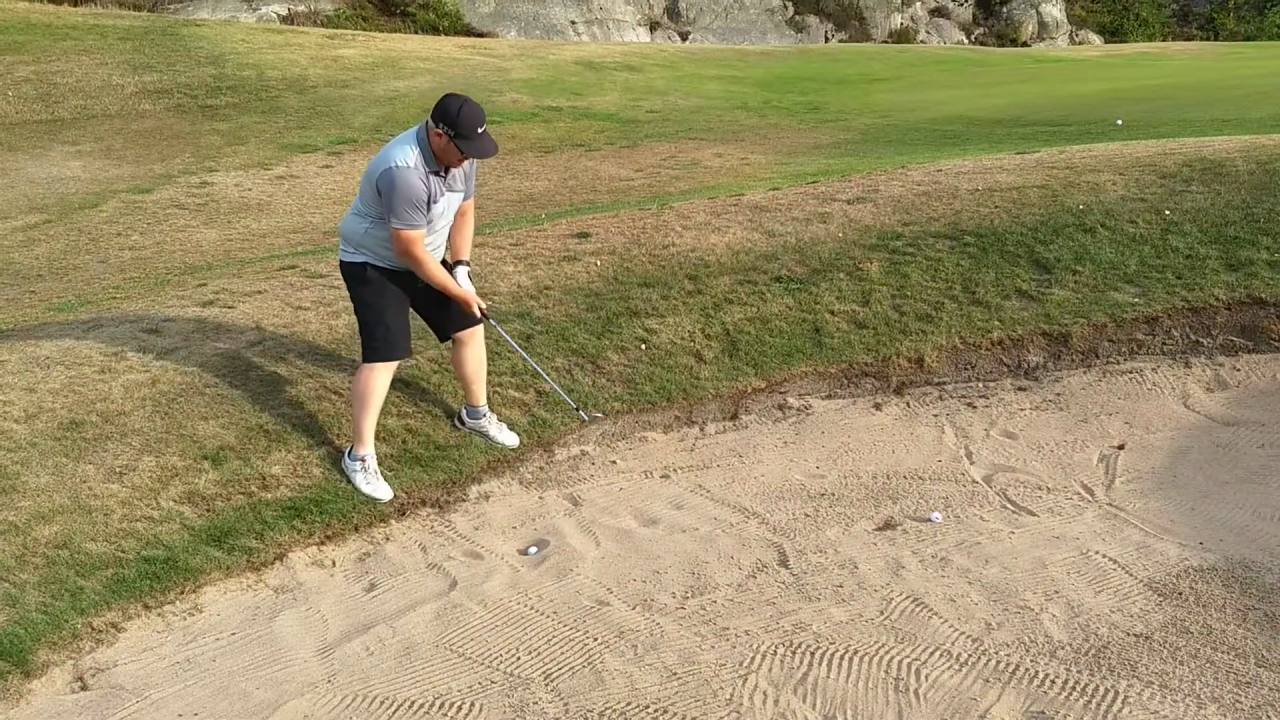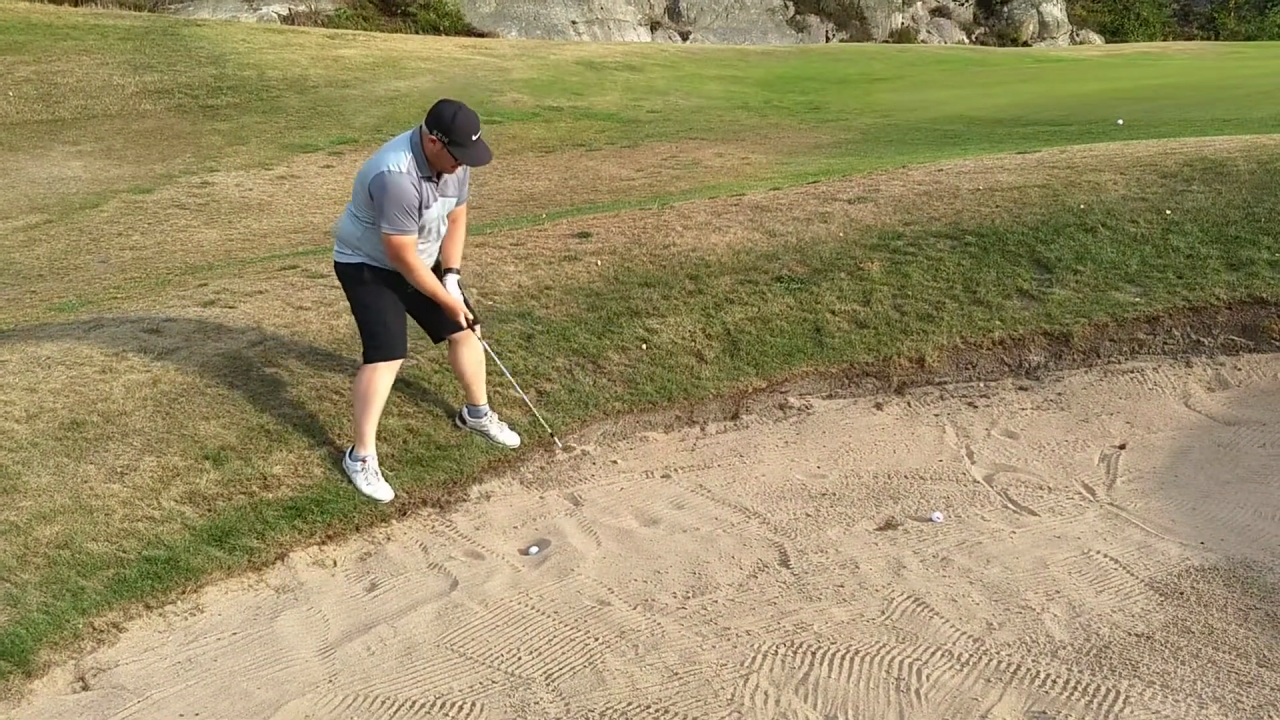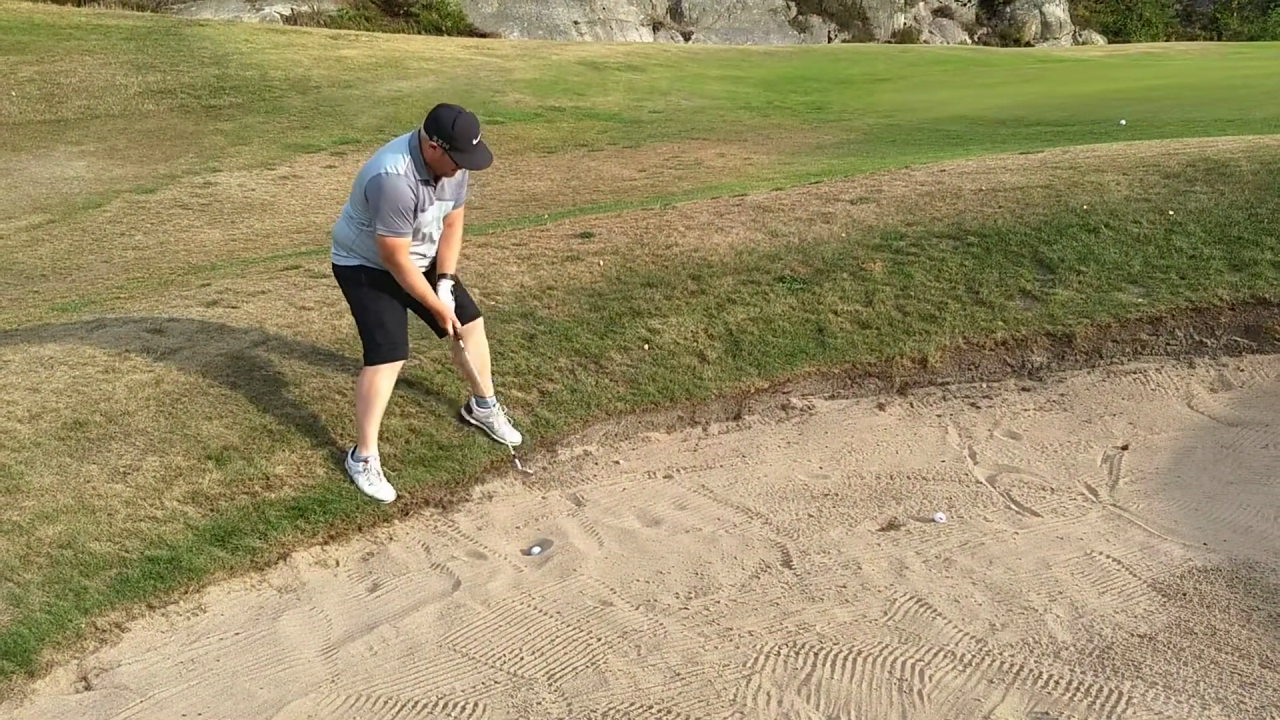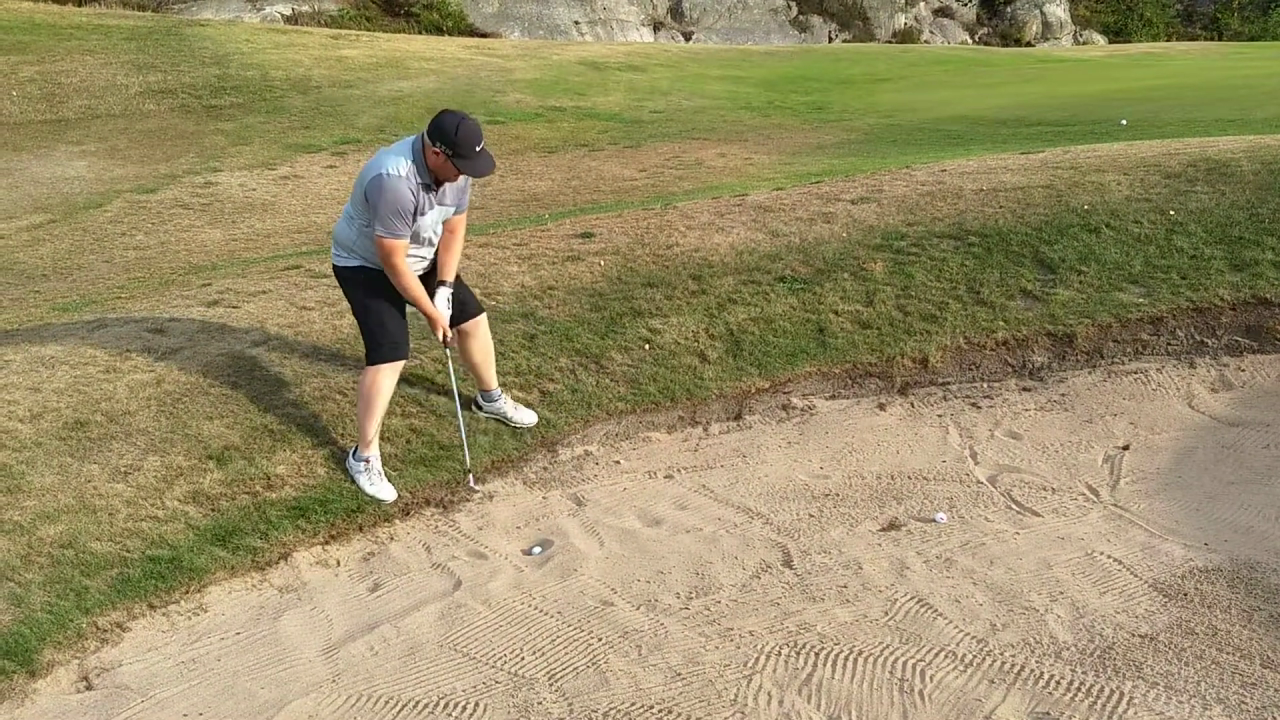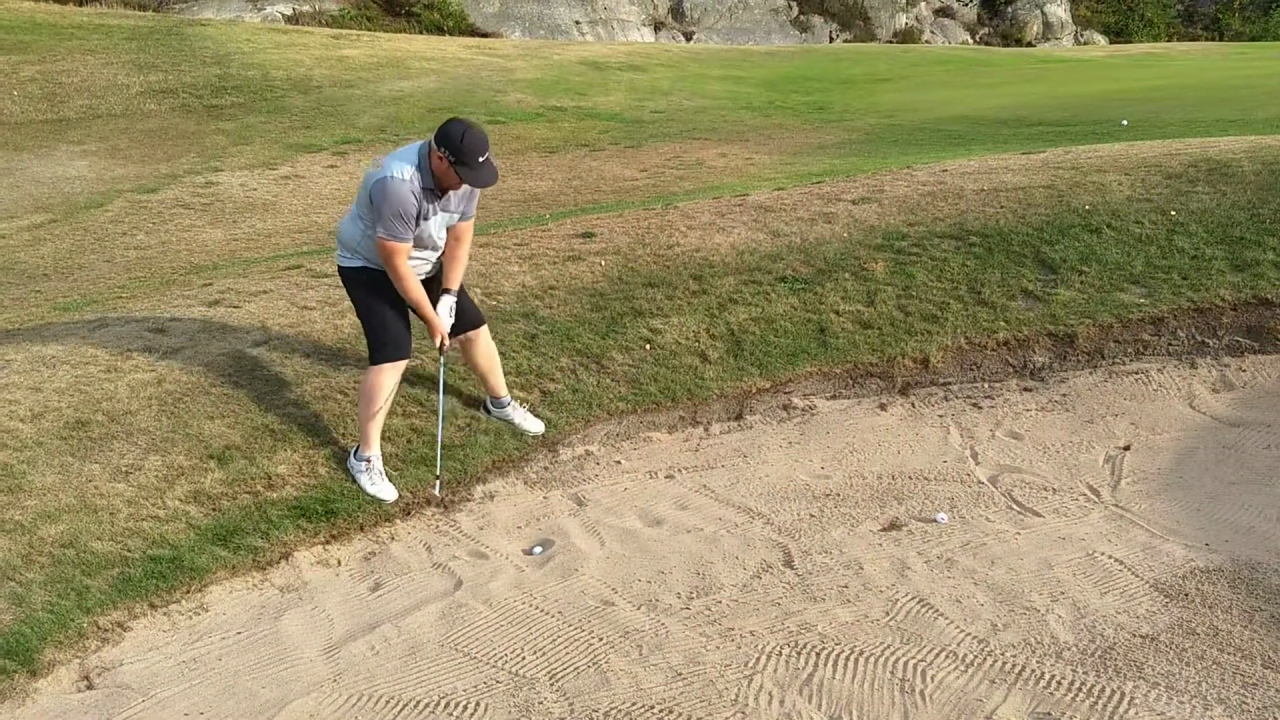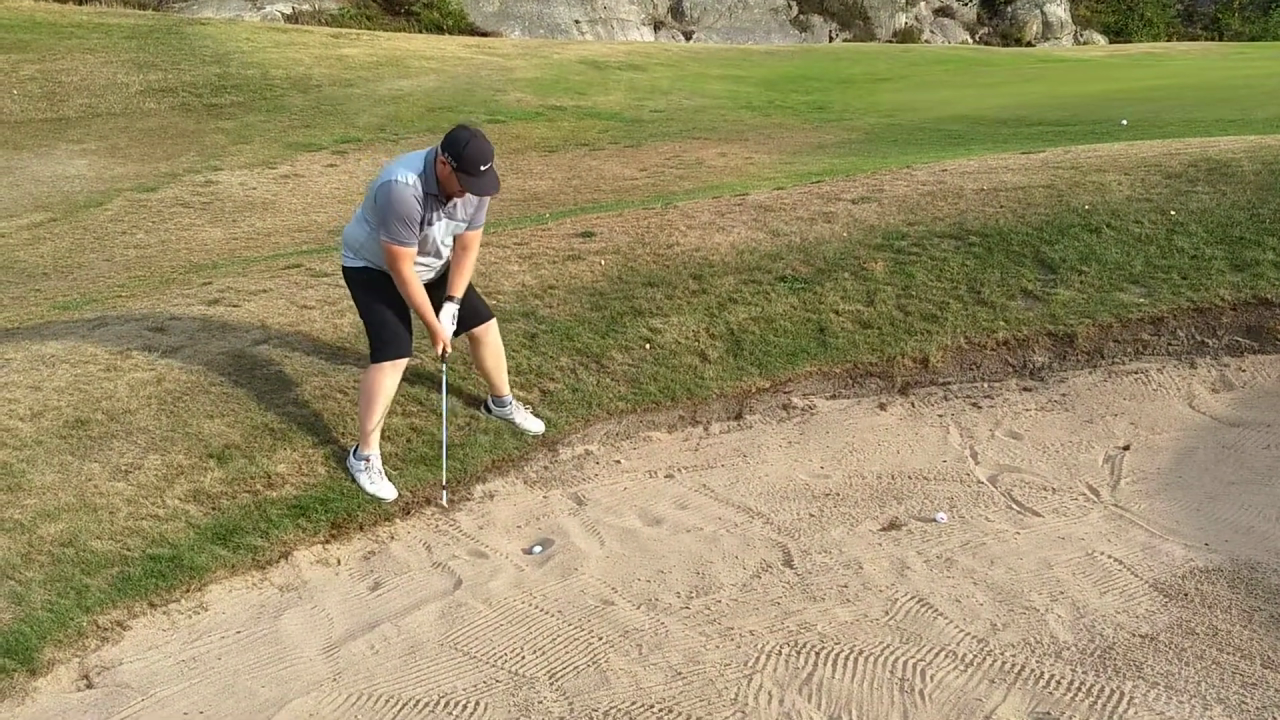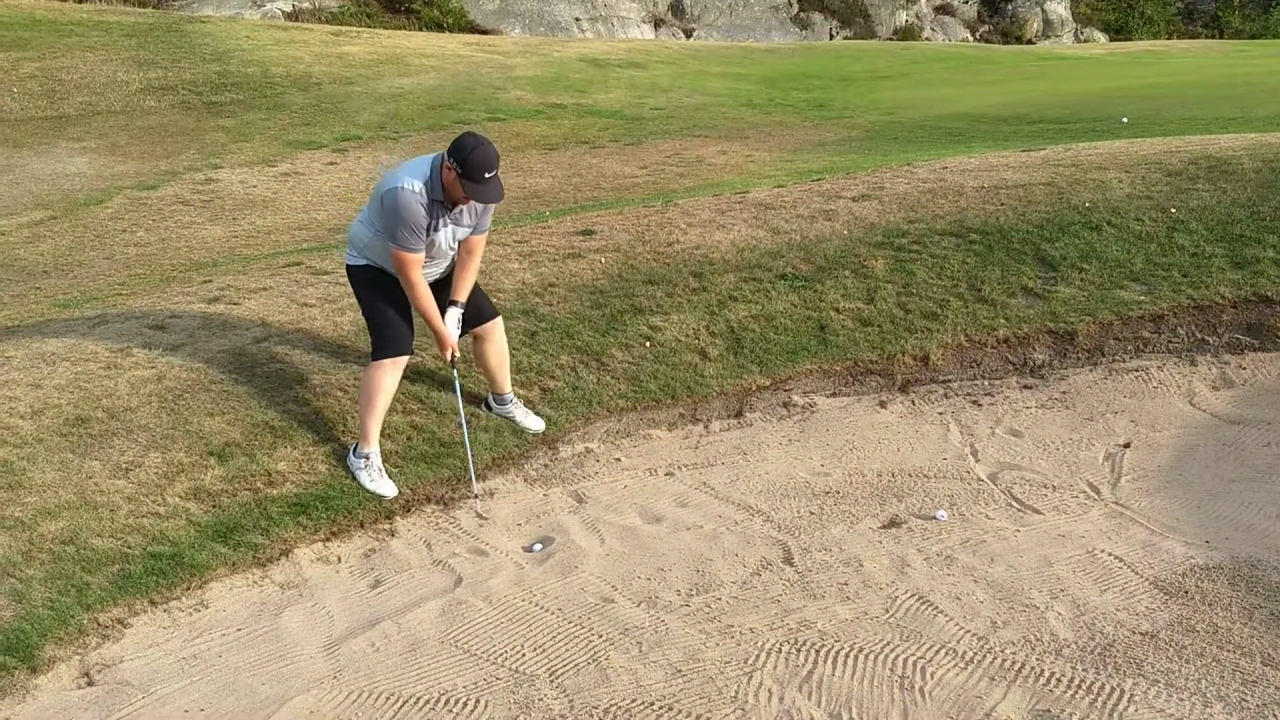
dt=0.1s
person 1, frame 1
left shoulder: (459, 155)
right shoulder: (403, 172)
left elbow: (464, 212)
right elbow: (411, 251)
left wrist: (461, 270)
right wrist: (458, 293)
left hip: (428, 260)
right hip: (373, 264)
left knee: (469, 329)
right knee: (385, 355)
left ankle: (476, 413)
right ankle: (360, 456)
person 1, frame 2
left shoulder: (453, 161)
right shoulder: (396, 176)
left elbow: (455, 219)
right elbow: (402, 256)
left wrist: (452, 277)
right wrist: (446, 301)
left hip: (422, 262)
right hip: (368, 265)
left knee: (465, 330)
right knee: (386, 355)
left ankle: (477, 412)
right ankle: (361, 457)
person 1, frame 3
left shoulder: (452, 163)
right shoulder: (393, 178)
left elbow: (452, 223)
right elbow: (394, 258)
left wrist: (444, 283)
right wrist: (435, 306)
left hip: (424, 260)
right hip: (367, 265)
left knee: (470, 322)
right knee: (388, 357)
left ankle: (482, 407)
right ankle: (363, 457)
person 1, frame 4
left shoulder: (455, 167)
right shoulder: (394, 180)
left elbow: (453, 229)
right elbow: (391, 260)
left wrist: (444, 288)
right wrist: (430, 312)
left hip: (422, 261)
right hip: (367, 265)
left knee: (473, 319)
right knee: (388, 357)
left ankle: (492, 398)
right ankle: (363, 457)
person 1, frame 5
left shoulder: (465, 177)
right shoulder: (398, 184)
left elbow: (459, 239)
right elbow: (394, 263)
left wrist: (447, 297)
right wrist: (430, 318)
left hip: (428, 264)
right hip: (370, 267)
left knee: (475, 328)
right knee: (391, 356)
left ankle: (500, 402)
right ankle: (365, 457)
person 1, frame 6
left shoulder: (470, 182)
right shoulder: (402, 189)
left elbow: (467, 247)
right elbow: (400, 267)
left wrist: (451, 304)
right wrist: (433, 326)
left hip: (434, 267)
right hip: (375, 268)
left knee: (484, 324)
right knee: (393, 355)
left ankle: (502, 402)
right ankle: (365, 456)
person 1, frame 7
left shoulder: (478, 187)
right shoulder: (408, 195)
left elbow: (471, 252)
right elbow: (409, 274)
left wrist: (456, 309)
right wrist: (440, 332)
left hip: (436, 265)
right hip: (378, 266)
left knee: (489, 321)
right knee: (393, 354)
left ankle: (503, 400)
right ankle: (365, 453)
